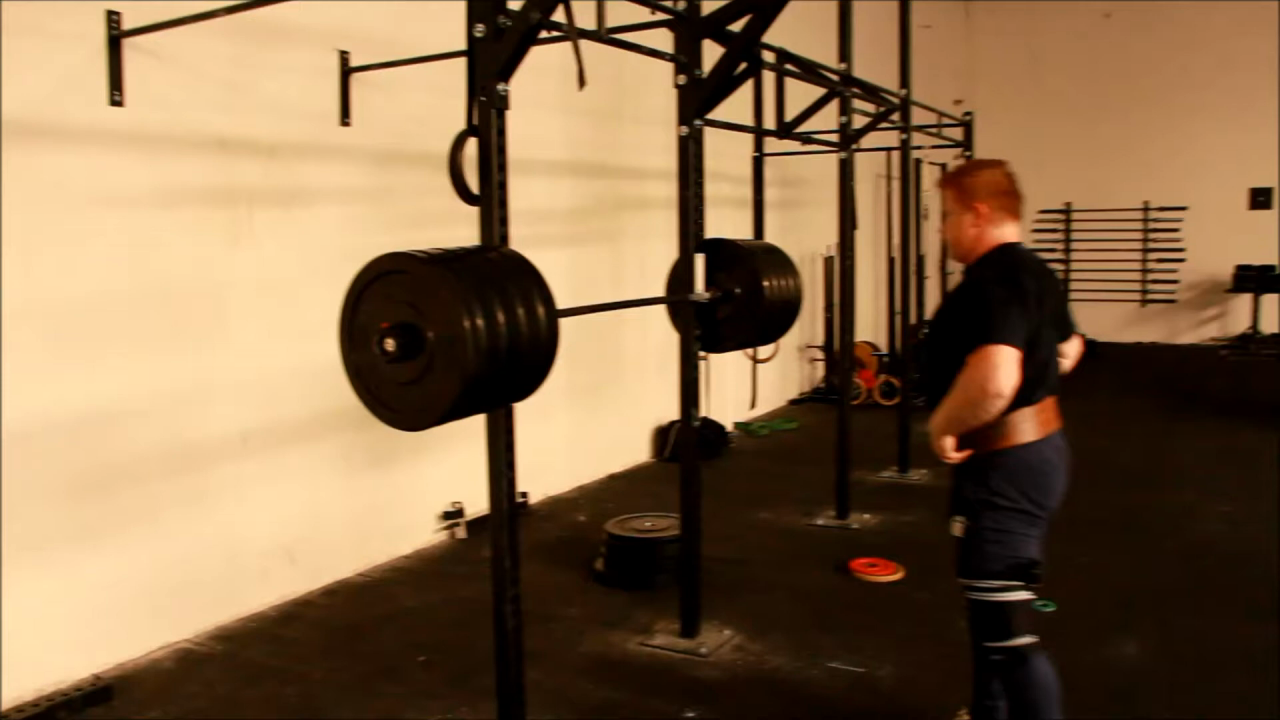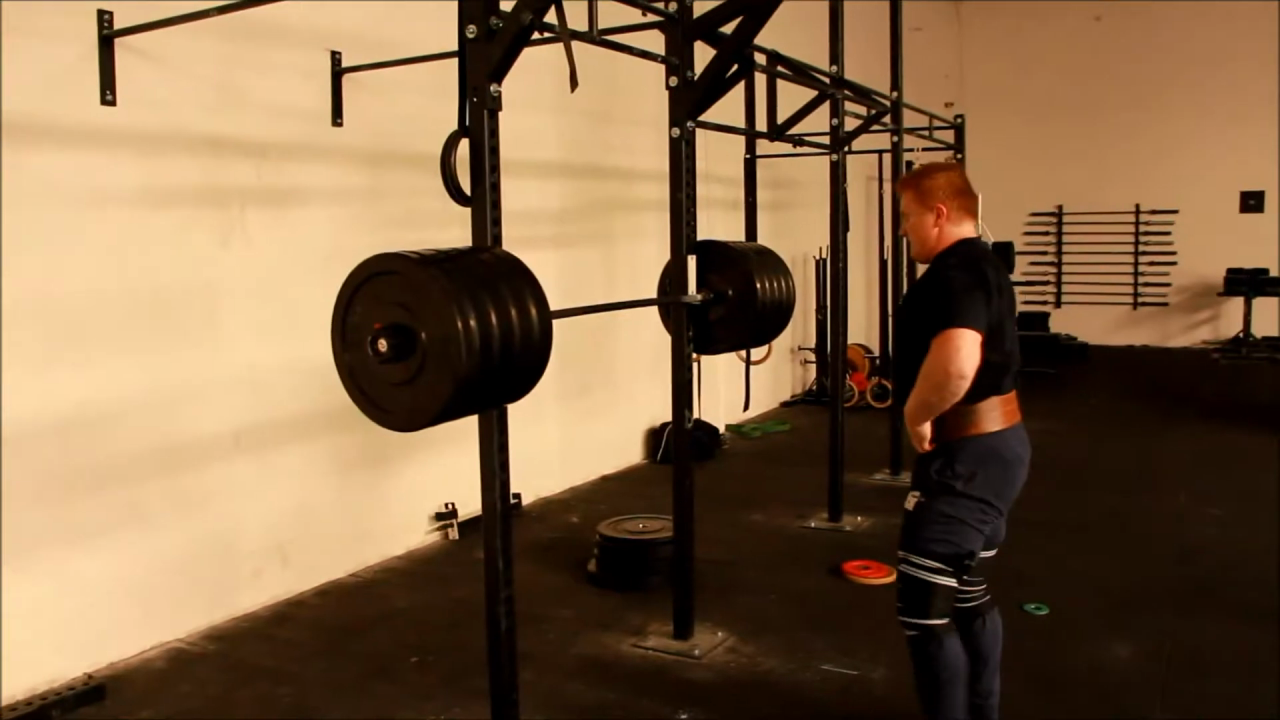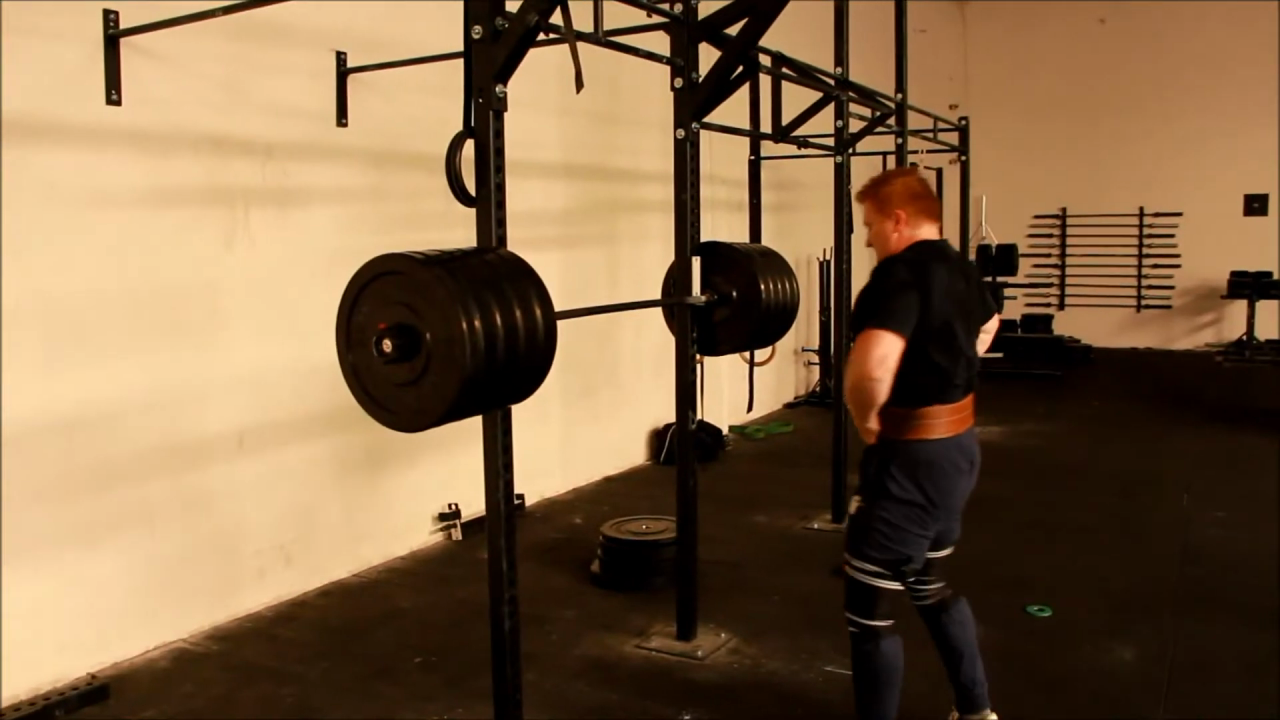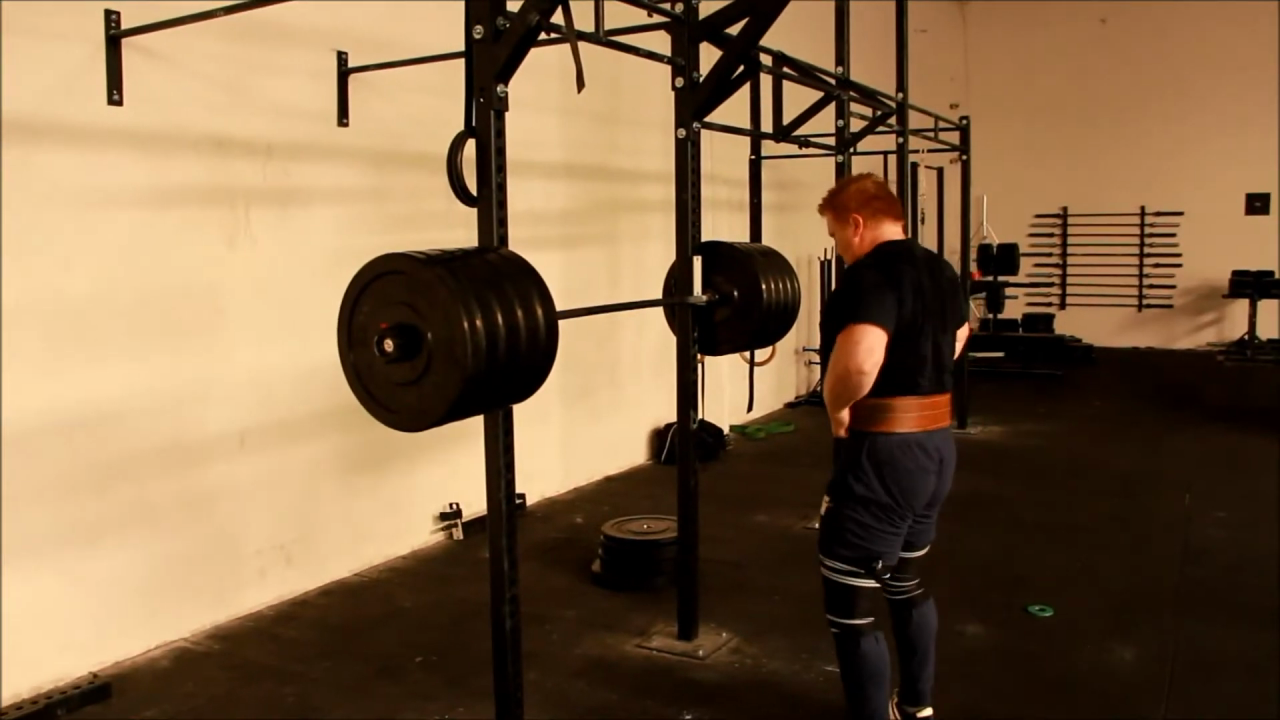
dt=0.4s
person 1, frame 1
left shoulder: (990, 282)
right shoulder: (1034, 272)
left elbow: (991, 381)
right elbow: (1068, 348)
left wrist: (941, 426)
left hip: (1004, 467)
right hip: (1038, 450)
left knee: (1007, 631)
right knee: (991, 603)
person 1, frame 2
left shoulder: (951, 273)
right shoulder: (985, 265)
left elbow: (955, 363)
left wrist: (916, 416)
left hip: (966, 457)
right hip: (996, 445)
left knee: (923, 607)
right knee: (968, 591)
person 1, frame 3
left shoulder: (900, 275)
right shoulder: (962, 270)
left elbow: (872, 366)
right elbow: (985, 329)
left wrist: (864, 416)
left hip: (910, 458)
right hip: (956, 447)
left knee: (867, 607)
right knee: (929, 584)
person 1, frame 4
left shoulder: (869, 275)
right shoulder: (938, 270)
left elbow: (857, 361)
left wrist: (836, 407)
left hip: (882, 456)
right hip: (935, 448)
left knee: (850, 606)
right knee: (904, 582)
